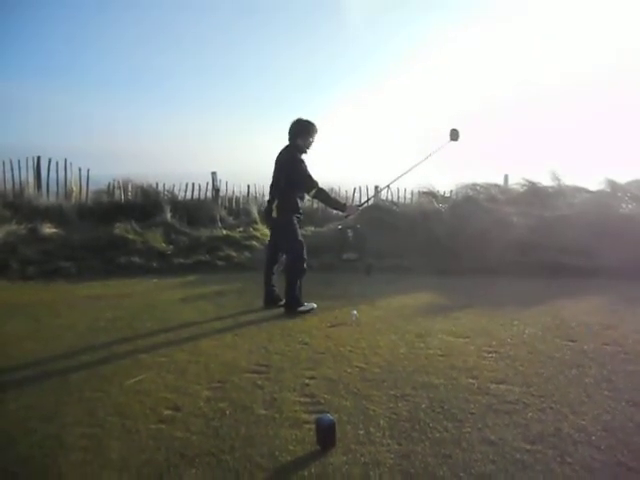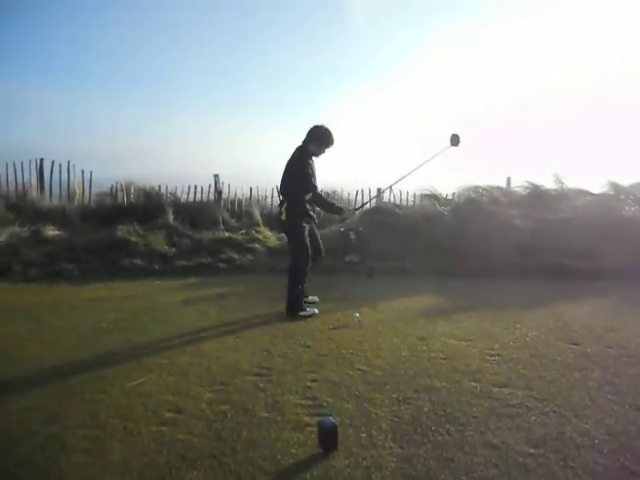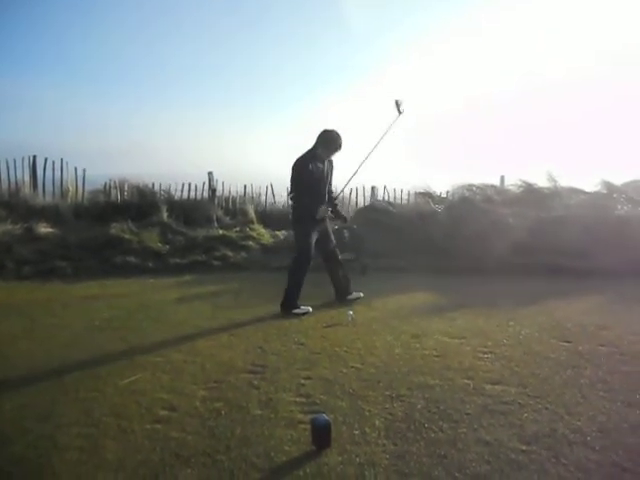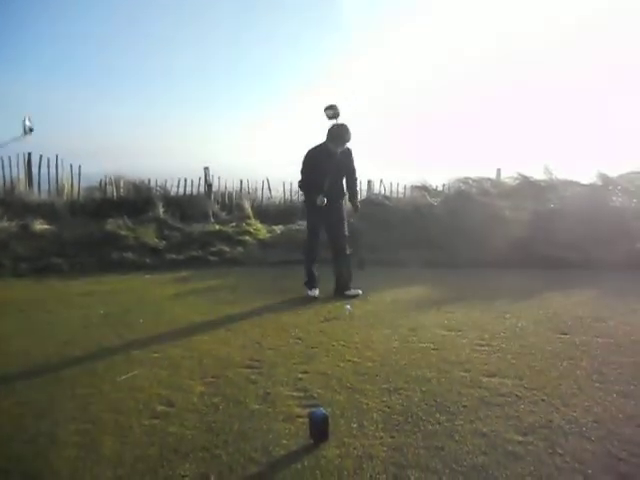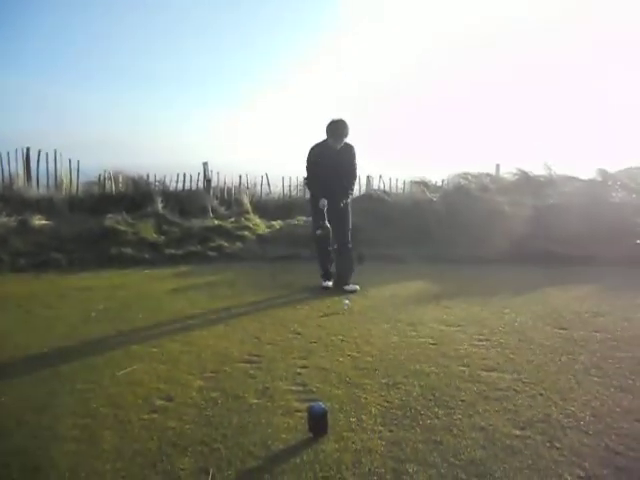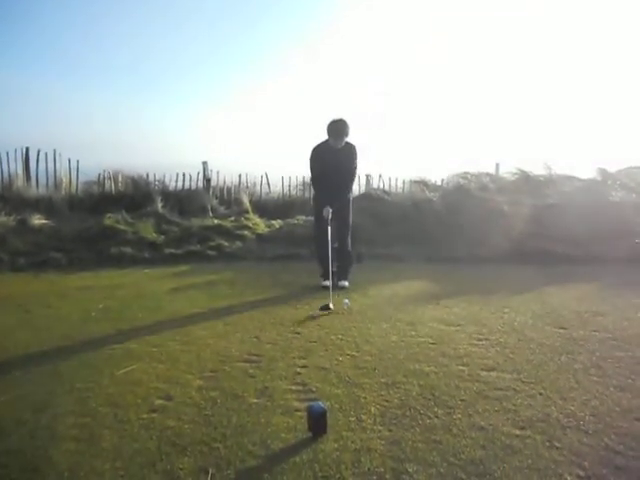
dt=0.3s
person 1, frame 1
left shoulder: (288, 154)
right shoulder: (294, 160)
right elbow: (314, 190)
right wrist: (343, 207)
left hip: (278, 211)
right hip: (283, 214)
left knee: (274, 256)
right knee: (297, 256)
left ankle: (271, 297)
right ankle: (293, 302)
person 1, frame 2
left shoulder: (303, 157)
right shoulder: (301, 162)
right elbow: (312, 195)
left wrist: (311, 214)
right wrist: (340, 211)
left hip: (302, 214)
right hip: (294, 216)
left knee: (316, 252)
right knee: (302, 259)
left ankle: (299, 293)
right ankle: (295, 306)
person 1, frame 3
left shoulder: (328, 162)
right shoulder: (303, 164)
right elbow: (295, 195)
left wrist: (335, 210)
right wrist: (316, 209)
left hip: (321, 218)
right hip: (304, 218)
left knee: (332, 254)
right knee: (303, 258)
left ankle: (343, 292)
right ankle: (289, 304)
person 1, frame 4
left shoulder: (346, 153)
right shoulder: (313, 155)
left elbow: (351, 178)
right elbow: (303, 183)
left wrist: (353, 199)
right wrist: (315, 196)
left hip: (336, 204)
right hip: (315, 205)
left knee: (341, 245)
right knee: (312, 244)
left ankle: (343, 286)
right ankle: (311, 283)
person 1, frame 5
left shoulder: (349, 150)
right shoulder: (316, 151)
left elbow: (351, 176)
right elbow: (311, 179)
left wrist: (344, 197)
right wrist: (319, 197)
left hip: (341, 200)
right hip: (320, 200)
left knee: (344, 239)
right knee: (322, 239)
left ankle: (344, 280)
right ankle: (327, 275)
person 1, frame 6
left shoulder: (350, 150)
right shoulder: (318, 151)
left elbow: (350, 177)
right elbow: (316, 180)
left wrist: (336, 201)
right wrist: (325, 204)
left hip: (343, 198)
right hip: (322, 199)
left knee: (344, 237)
right knee: (321, 237)
left ankle: (343, 275)
right ankle: (326, 274)
